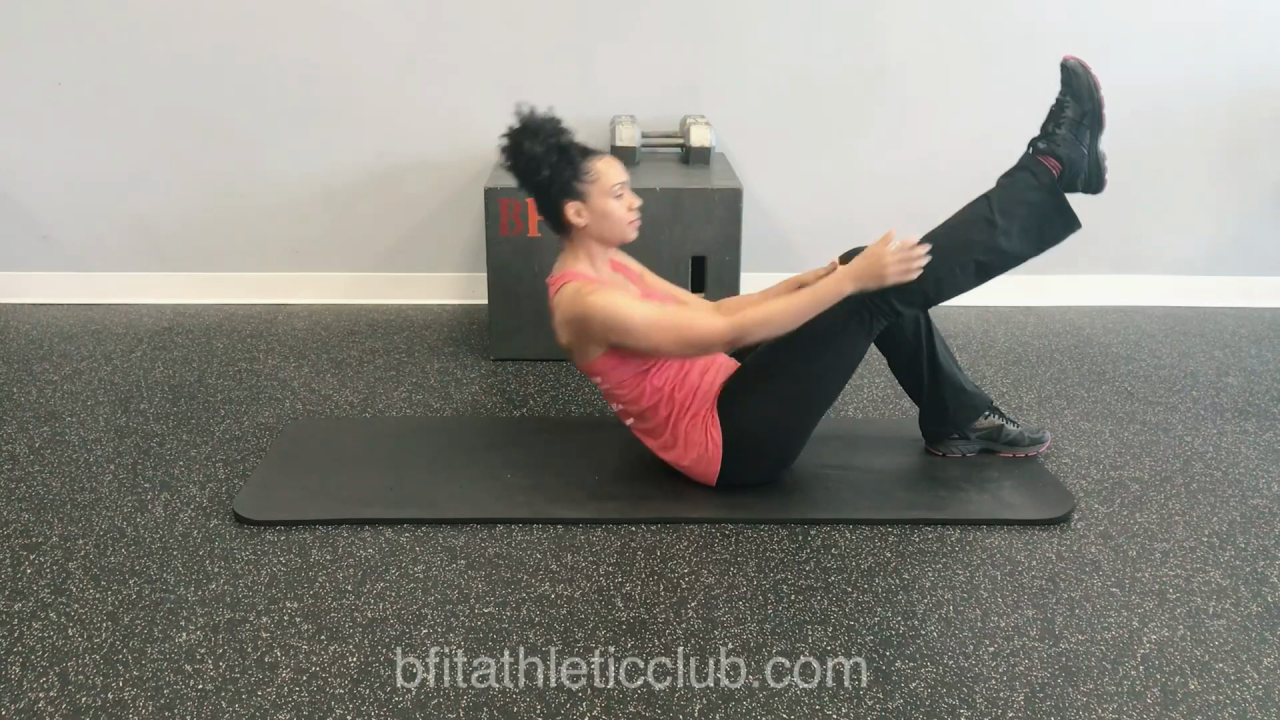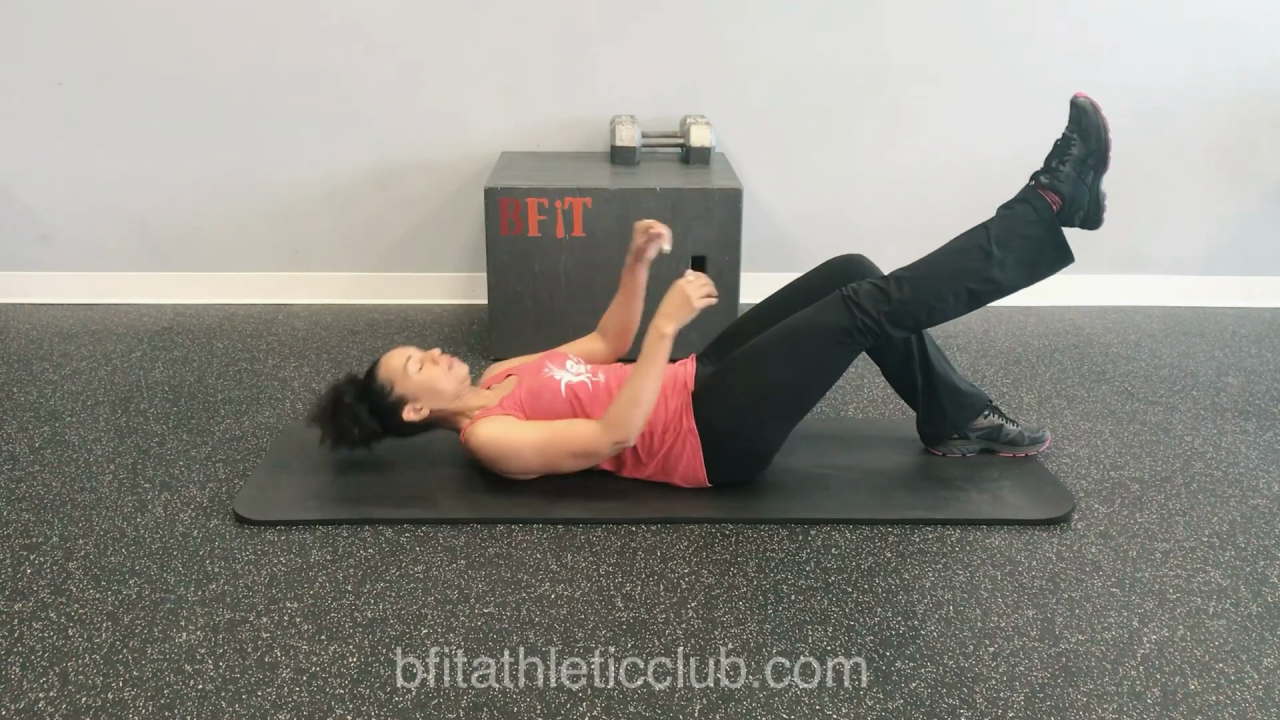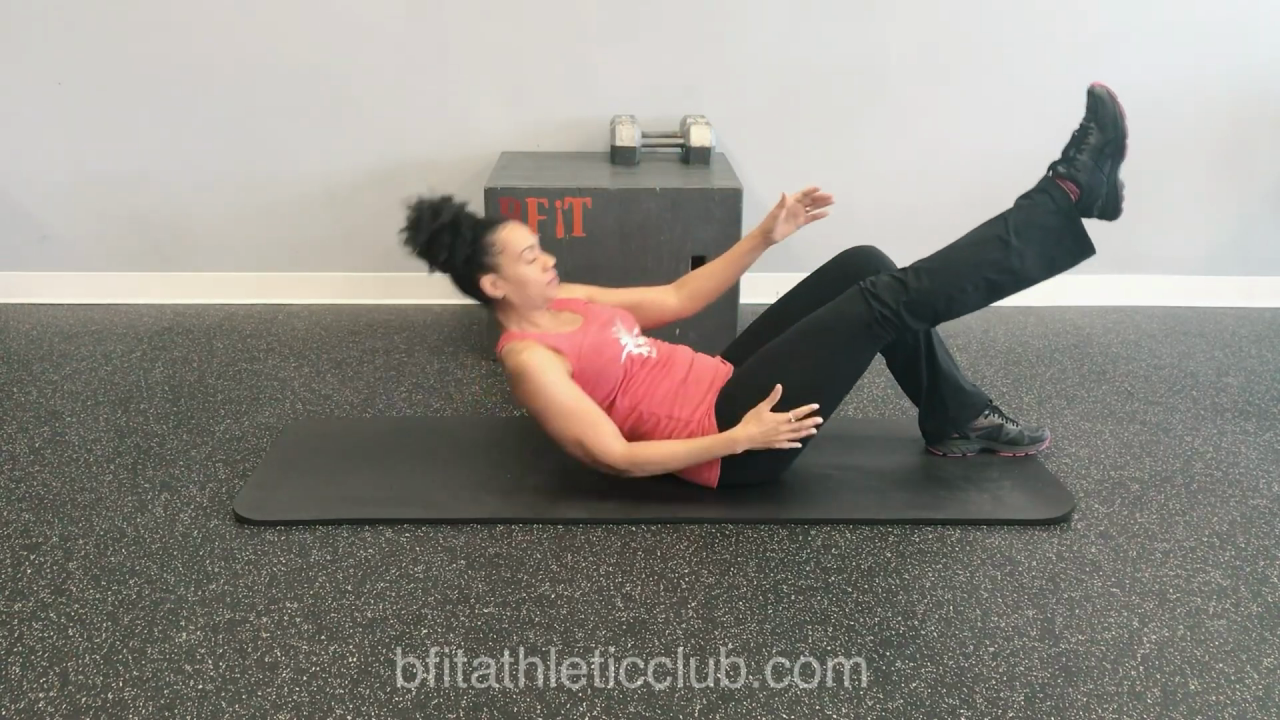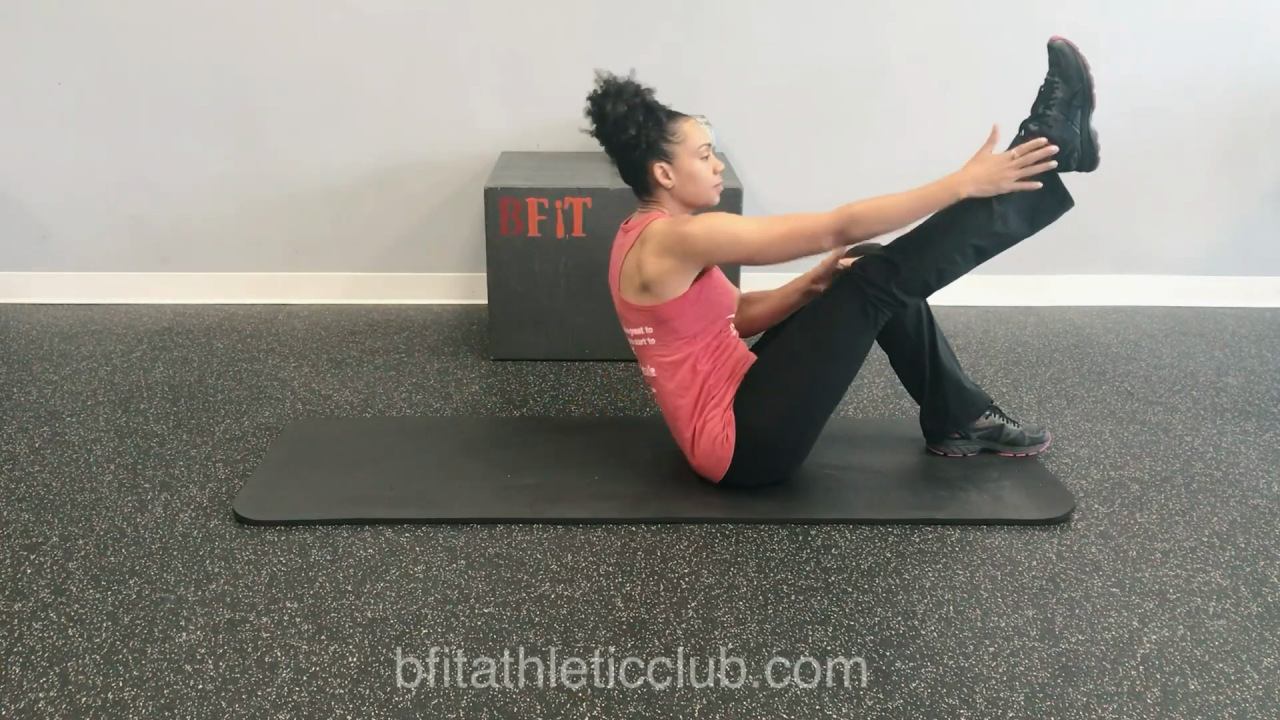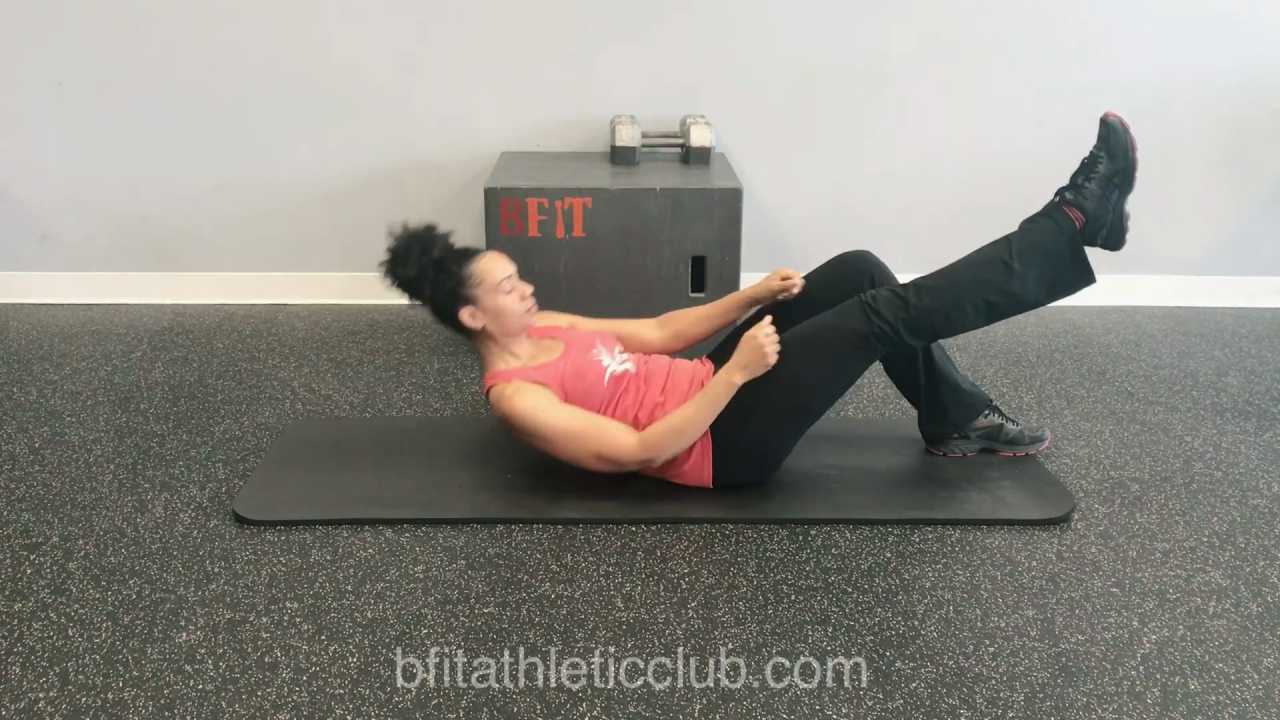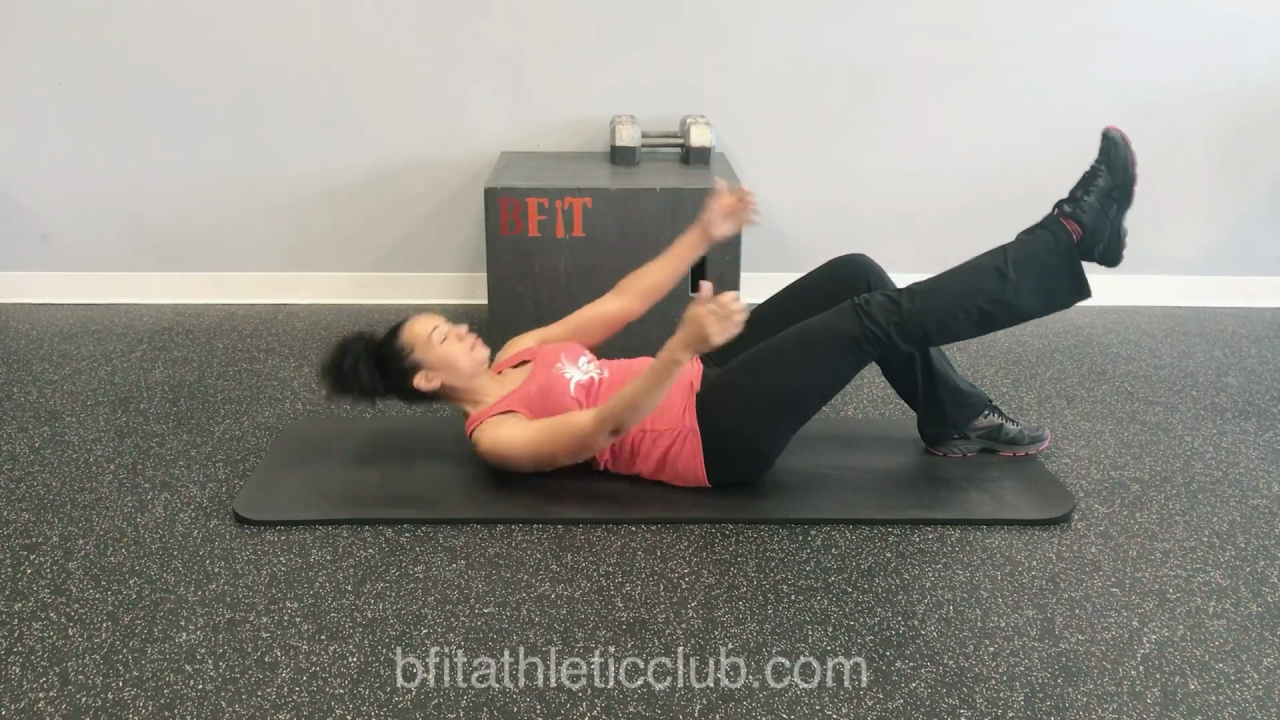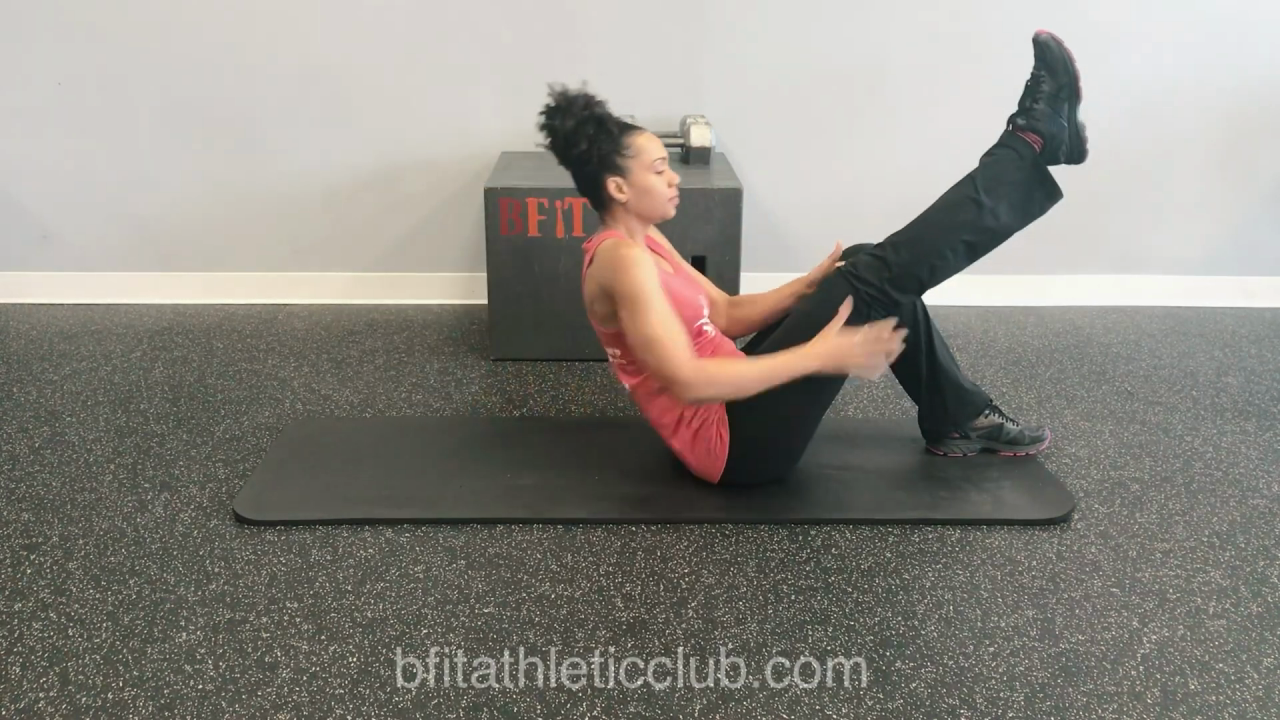
dt=0.7s
person 1, frame 1
left shoulder: (601, 264)
right shoulder: (586, 300)
left elbow: (706, 317)
right elbow: (734, 331)
left wrist: (807, 283)
right wrist: (851, 278)
left hip: (721, 401)
right hip: (733, 443)
left knee: (882, 281)
right knee: (880, 295)
left ankle: (960, 426)
right ankle: (1050, 169)
person 1, frame 2
left shoulder: (497, 382)
right shoulder: (486, 437)
left elbow: (613, 346)
right elbow: (618, 435)
left wrist: (639, 264)
right wrist: (667, 323)
left hip: (698, 386)
right hip: (712, 437)
left knee: (852, 273)
right knee: (869, 309)
left ankle: (957, 422)
right ankle: (1047, 206)
person 1, frame 3
left shoulder: (563, 303)
right shoulder: (529, 358)
left elbow: (675, 298)
right elbow: (619, 456)
left wrist: (763, 237)
right wrist: (739, 439)
left hip: (723, 385)
right hip: (727, 447)
left knee: (863, 267)
right knee: (889, 301)
left ankle: (957, 423)
right ankle: (1066, 196)
person 1, frame 4
left shoulder: (651, 234)
right shoulder: (681, 237)
right elbow: (839, 228)
left wrist: (812, 284)
right wrist: (962, 181)
left hip: (739, 405)
right hip: (746, 440)
left knee: (876, 277)
right knee: (882, 280)
left ankle: (960, 423)
right ankle: (1048, 144)
person 1, frame 5
left shoulder: (536, 328)
right shoulder: (514, 394)
left elbow: (656, 333)
right elbow: (643, 450)
left wrist: (751, 295)
right wrist: (738, 371)
left hip: (705, 394)
right hip: (719, 445)
left knee: (858, 272)
right knee: (889, 316)
left ankle: (958, 423)
right ankle: (1073, 221)
person 1, frame 6
left shoulder: (516, 355)
right shoulder: (492, 433)
left elbow: (620, 303)
right elbow: (604, 428)
left wrist: (700, 234)
right wrist: (682, 346)
left hip: (704, 391)
right hip: (715, 440)
left knee: (853, 274)
right knee: (878, 319)
left ankle: (956, 422)
right ankle: (1069, 236)
person 1, frame 7
left shoulder: (637, 240)
right shoulder: (623, 261)
left elbow: (728, 314)
right elbow: (689, 381)
left wrist: (815, 283)
right wrist: (818, 354)
left hip: (734, 411)
right hip: (736, 441)
left knee: (868, 274)
right knee: (876, 279)
left ankle: (958, 423)
right ankle: (1031, 141)
